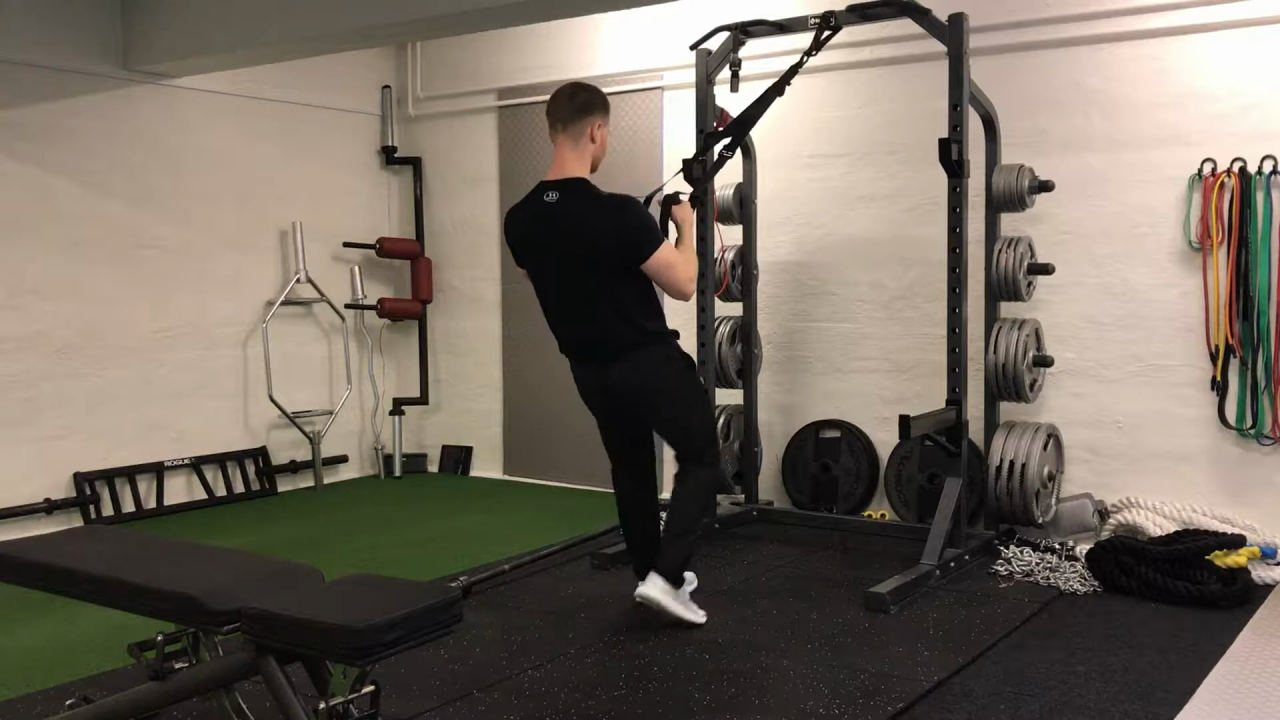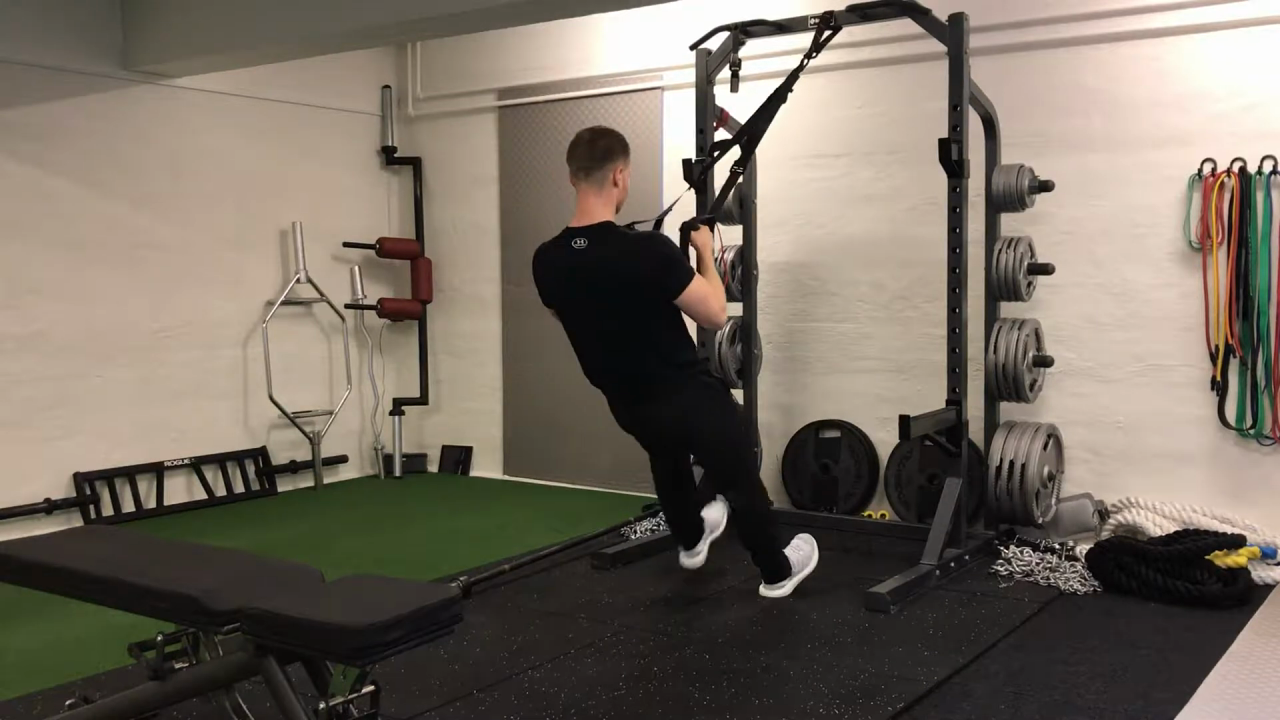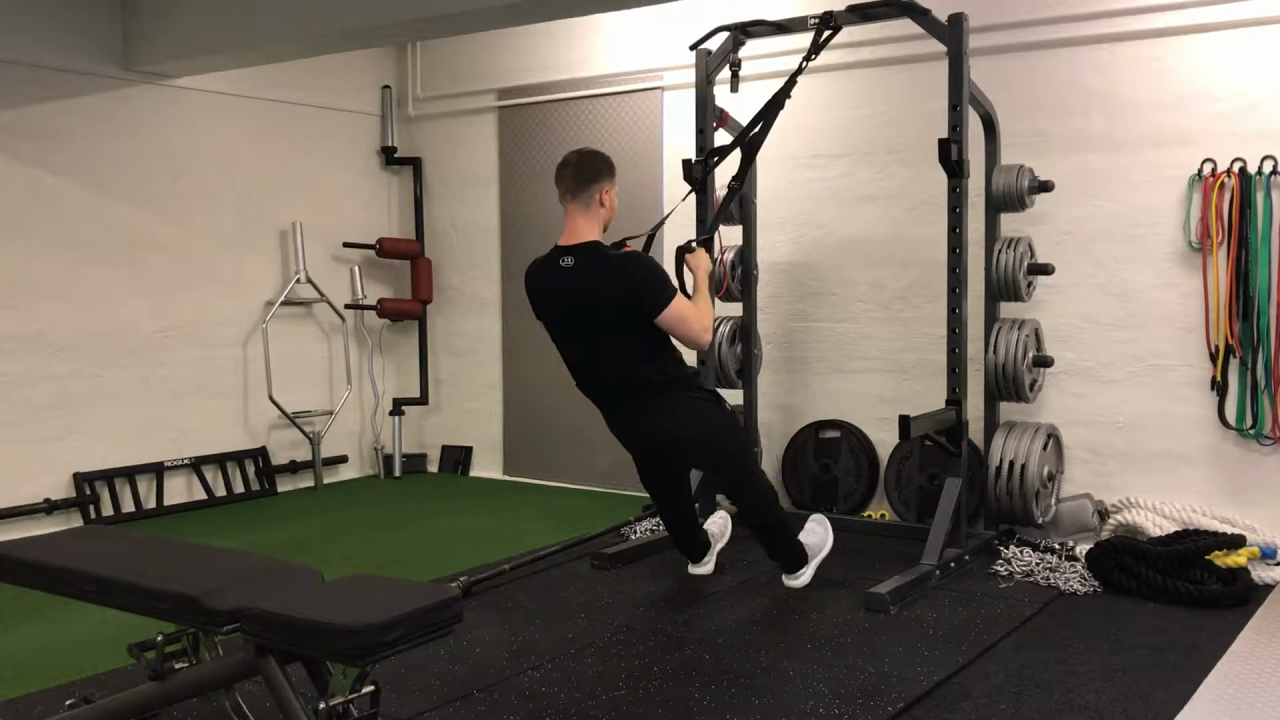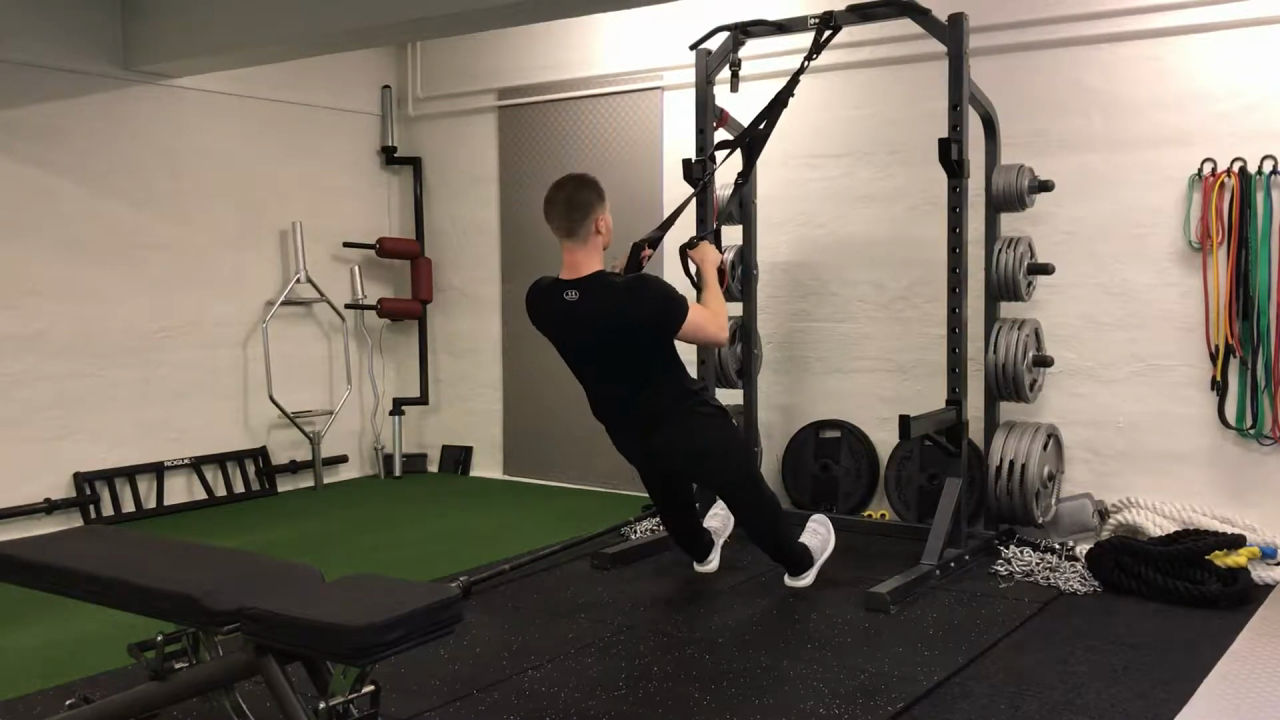
dt=0.7s
person 1, frame 1
left shoulder: (520, 220)
right shoulder: (616, 214)
right elbow: (683, 285)
right wrist: (685, 228)
left hip: (590, 370)
right hip: (648, 363)
left knee: (631, 472)
right knee: (700, 461)
left ankle: (655, 573)
right ankle: (666, 574)
person 1, frame 2
left shoulder: (548, 262)
right shoulder: (648, 251)
right elbow: (715, 314)
right wrist: (706, 254)
left hip: (627, 403)
right hip: (686, 396)
left knee: (668, 453)
right knee: (738, 478)
left ankle: (692, 539)
right ankle: (778, 571)
person 1, frame 3
left shoulder: (539, 278)
right shoulder: (630, 269)
right elbow: (699, 335)
right wrist: (701, 275)
left hip: (624, 417)
right hip: (679, 407)
left knee: (664, 480)
right knee: (743, 479)
left ankle: (698, 551)
right ankle: (794, 560)
person 1, frame 4
left shoulder: (540, 302)
right shoulder: (640, 296)
right elbow: (717, 331)
left wrist: (622, 272)
right wrist: (708, 268)
left hip: (629, 433)
right hip: (690, 428)
left knee: (668, 481)
right knee: (745, 491)
left ankle: (702, 548)
right ankle: (800, 561)
